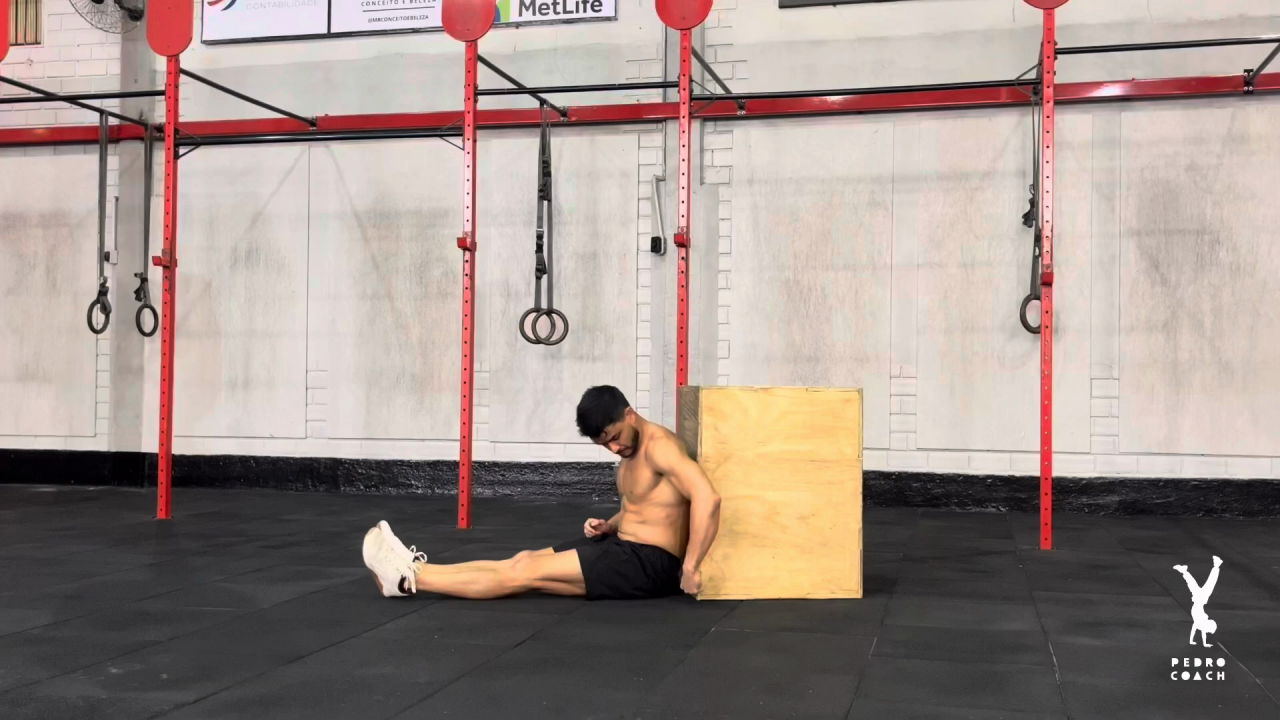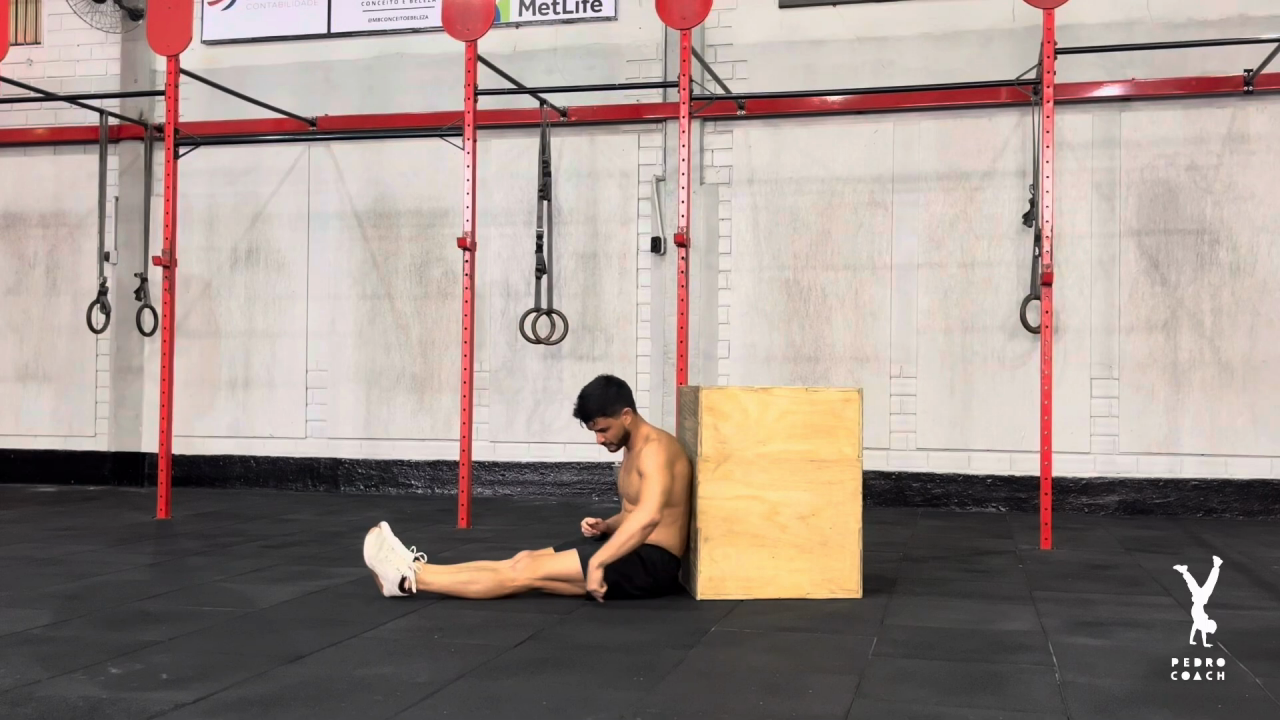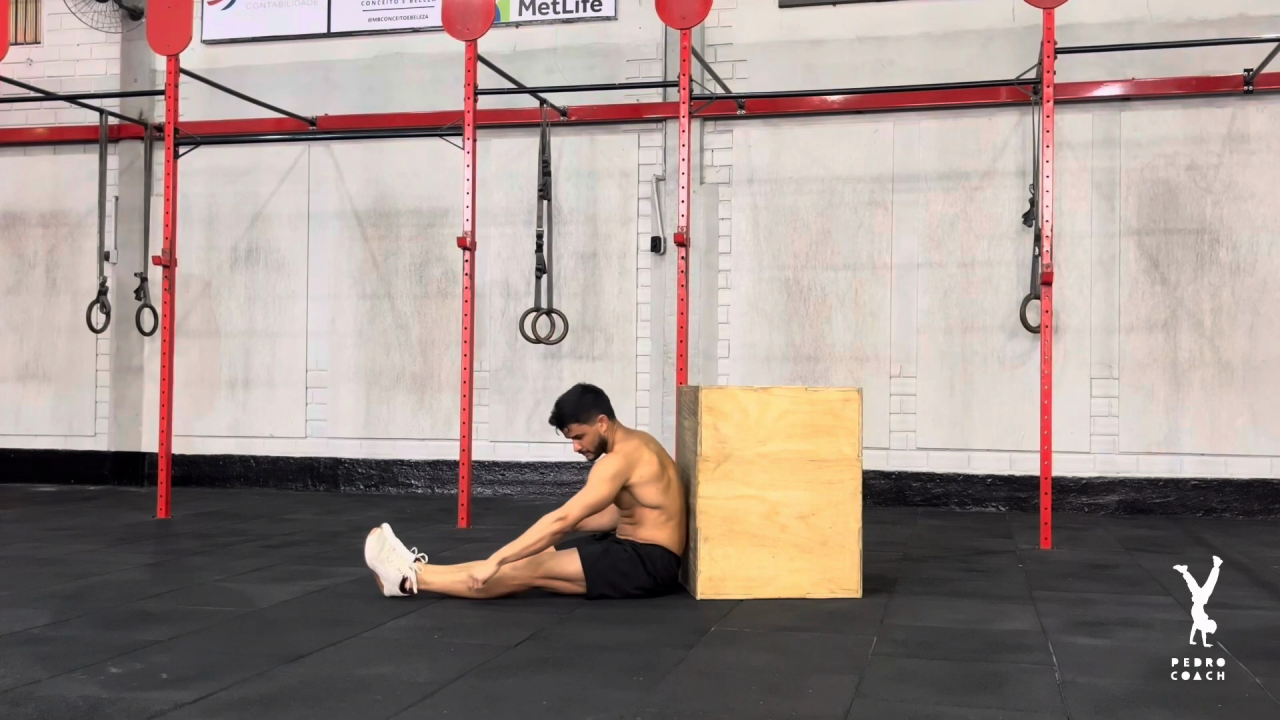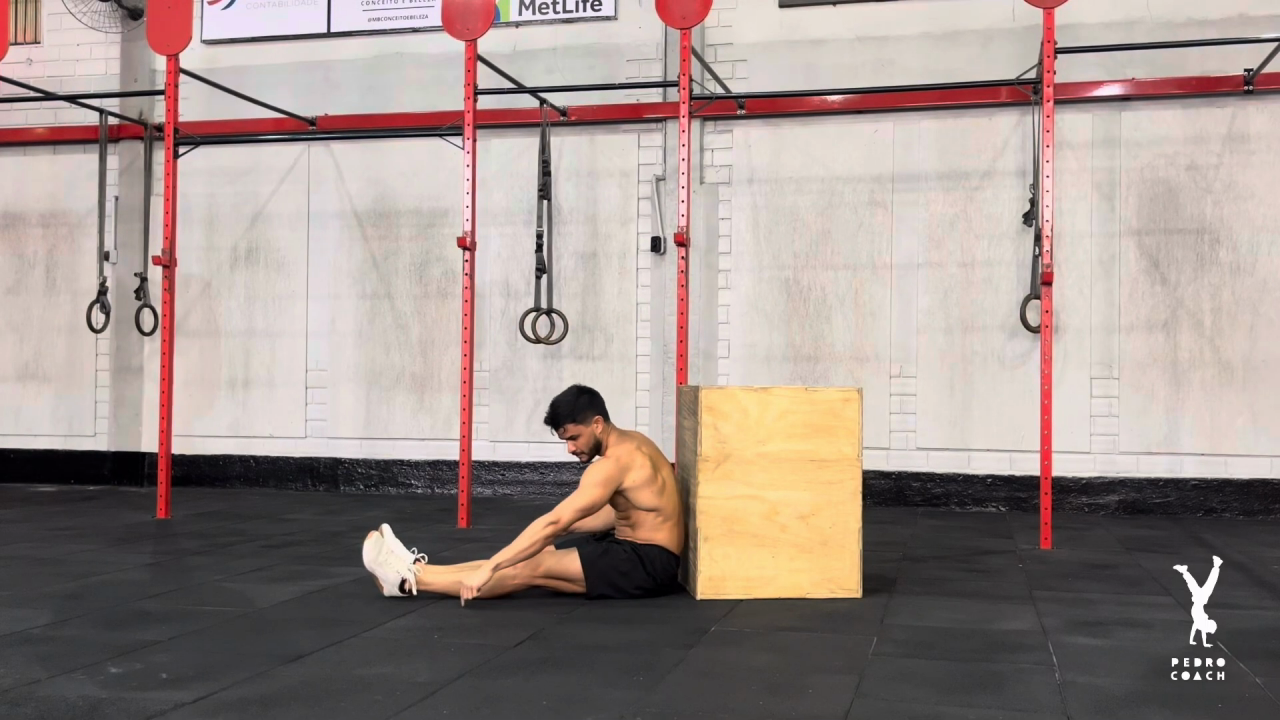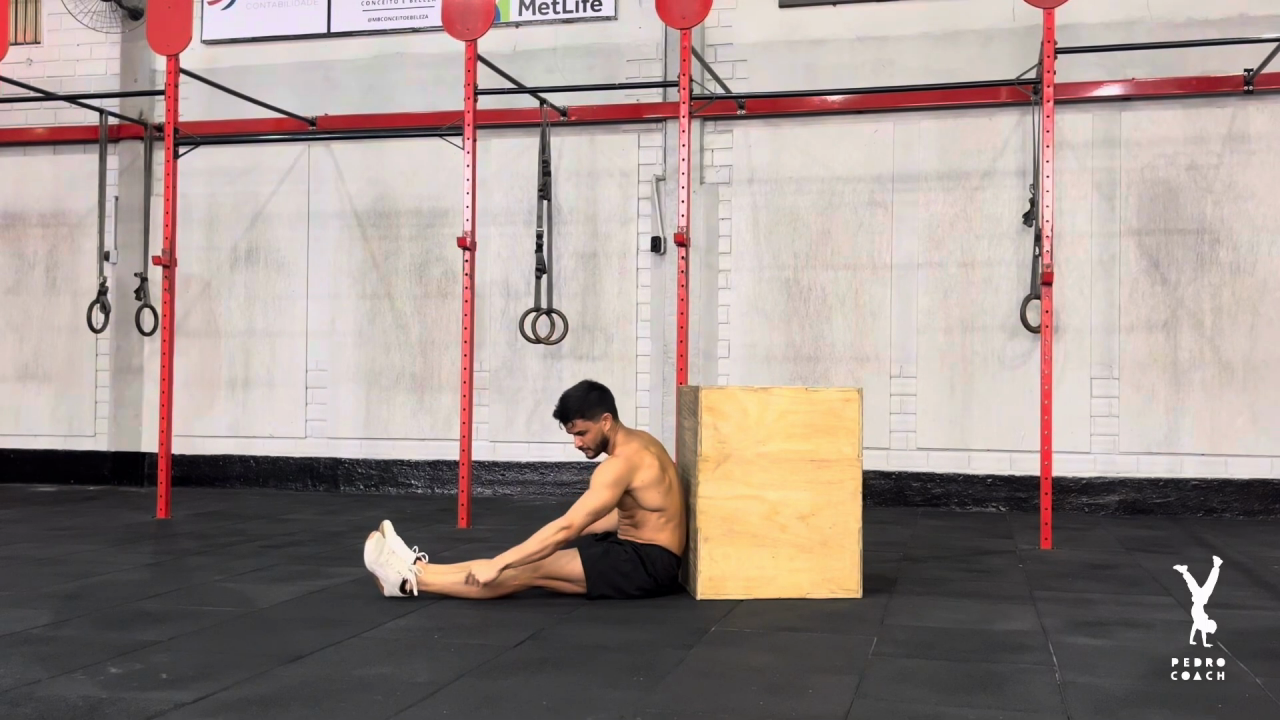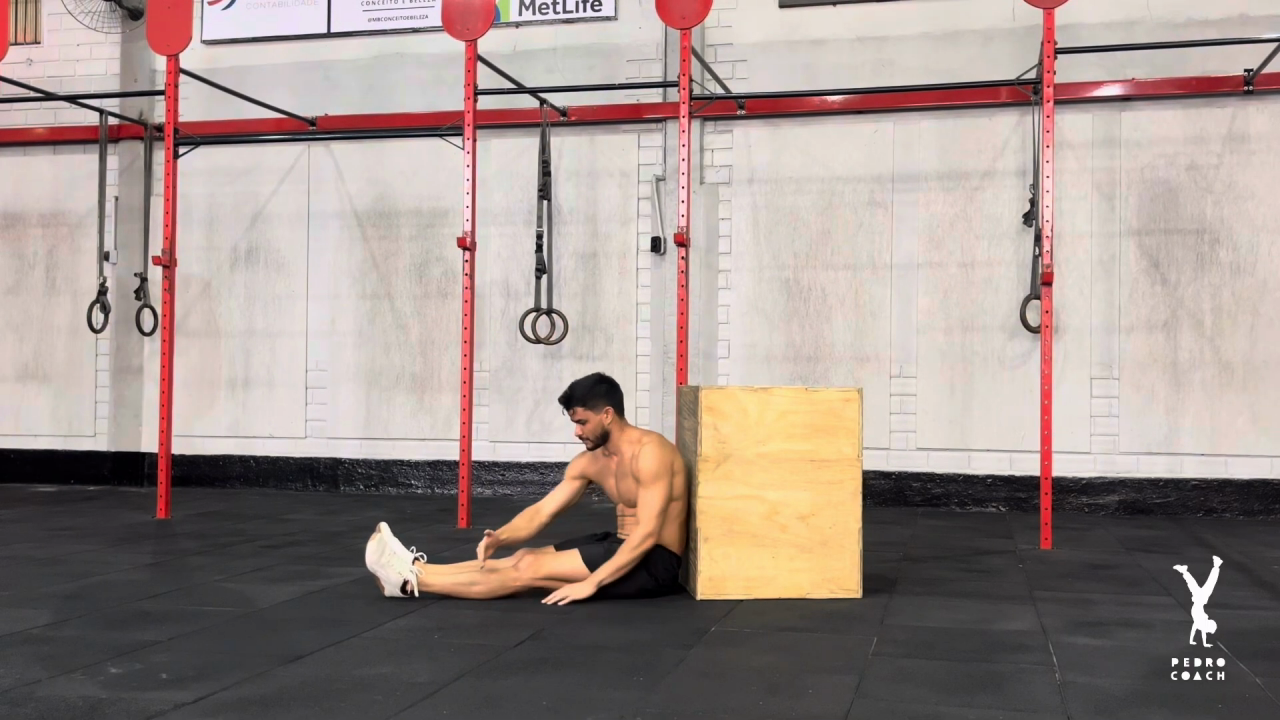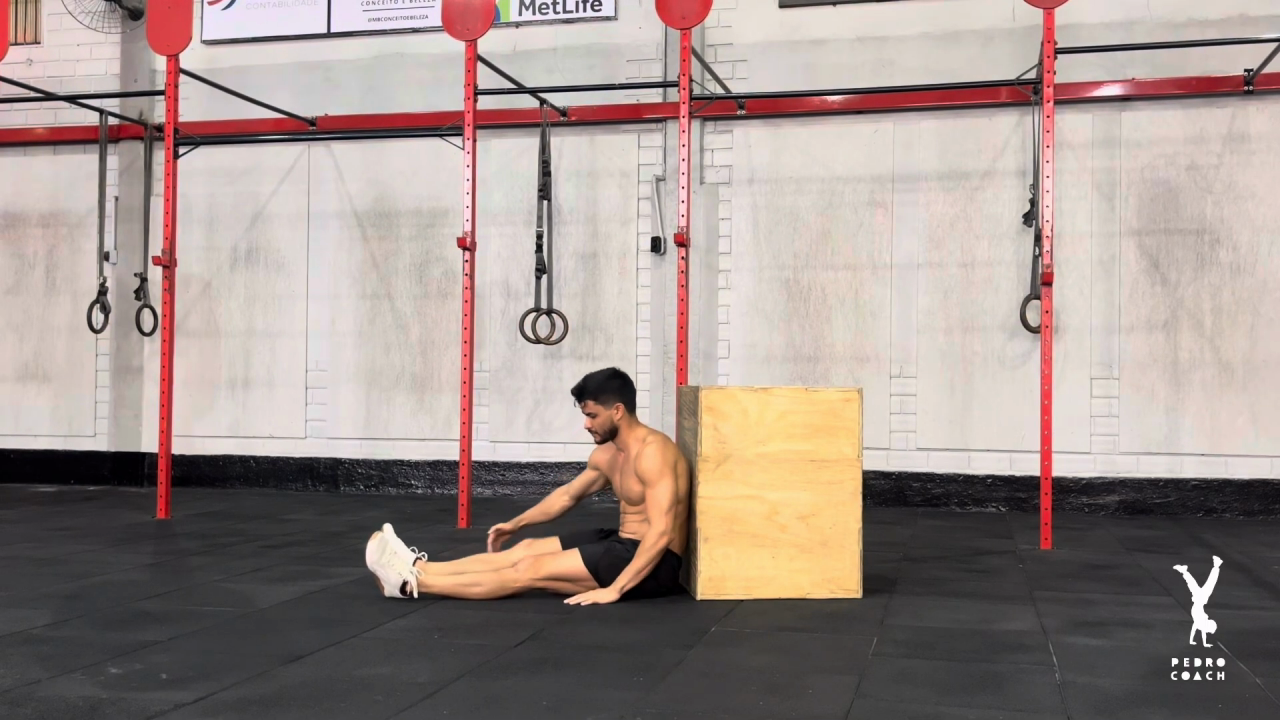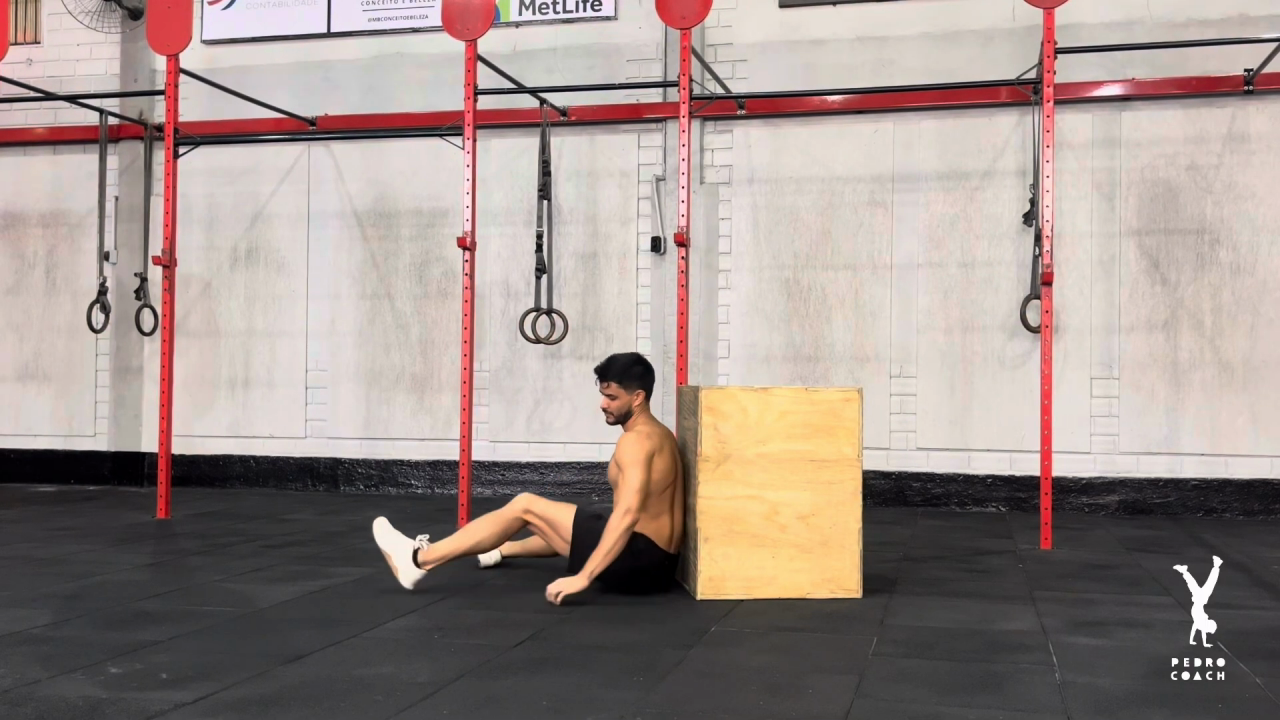
dt=0.5s
person 1, frame 1
left shoulder: (660, 445)
right shoulder: (631, 447)
left elbow: (707, 499)
left wrist: (690, 568)
right wrist: (608, 525)
left hip: (648, 564)
right hip: (626, 547)
left knee: (528, 572)
right knee: (525, 559)
left ankle: (409, 578)
right ankle: (415, 570)
person 1, frame 2
left shoulder: (654, 449)
right shoulder: (636, 447)
left elbow: (650, 516)
left wrist: (596, 564)
right wrist: (605, 526)
left hip: (649, 564)
right hip: (637, 553)
left knee: (526, 573)
right knee: (524, 559)
left ankle: (409, 577)
right ankle: (414, 570)
person 1, frame 3
left shoulder: (621, 458)
right shoulder: (632, 445)
left elbow: (562, 520)
left wrist: (495, 562)
right wrist: (568, 524)
left hip: (648, 563)
right hip: (634, 550)
left knee: (528, 570)
right knee: (525, 558)
left ankle: (410, 578)
right ankle: (417, 569)
person 1, frame 4
left shoulder: (614, 462)
right shoulder: (629, 443)
left elbow: (552, 523)
left wrist: (488, 569)
right wrist: (564, 527)
left hip: (648, 563)
right hip: (631, 547)
left knee: (531, 568)
right knee: (523, 557)
left ankle: (409, 579)
right ankle: (418, 568)
person 1, frame 5
left shoulder: (623, 461)
right shoulder: (635, 444)
left elbow: (567, 527)
left wrist: (498, 564)
left hip: (650, 564)
right hip: (633, 548)
left knee: (531, 570)
right knee: (522, 559)
left ankle: (410, 580)
right ankle: (418, 567)
person 1, frame 6
left shoulder: (650, 452)
right shoulder: (590, 462)
left elbow: (649, 532)
right elbow: (542, 511)
left wrist: (592, 582)
right wrist: (498, 537)
left hip: (654, 563)
right hip: (623, 548)
left knee: (531, 571)
right knee: (522, 557)
left ankle: (411, 582)
right ankle: (416, 569)
person 1, frame 7
left shoulder: (652, 452)
right shoulder: (607, 453)
left elbow: (661, 532)
right elbow: (568, 494)
left wrist: (615, 589)
right wrist: (516, 523)
left hip: (653, 565)
right hip: (624, 546)
left knee: (531, 571)
right knee: (526, 549)
left ankle: (411, 583)
right ankle: (418, 568)
person 1, frame 8
left shoulder: (637, 440)
right shoulder: (660, 434)
left elbow: (628, 514)
left wrist: (584, 577)
left hip: (638, 561)
right hip: (660, 566)
left knee: (527, 505)
right knee: (577, 527)
left ankle: (419, 559)
right ankle: (503, 549)
